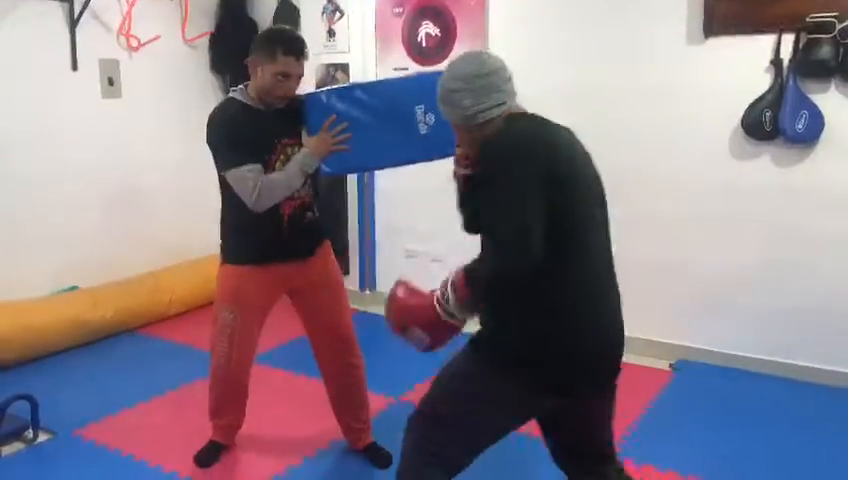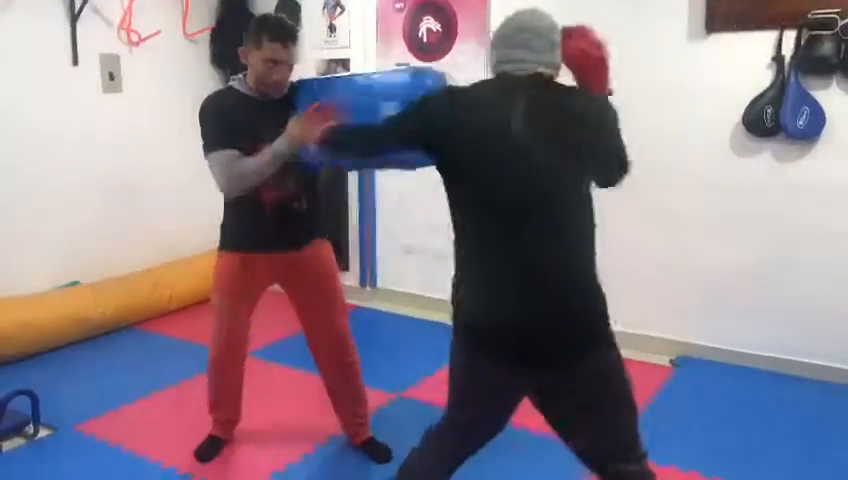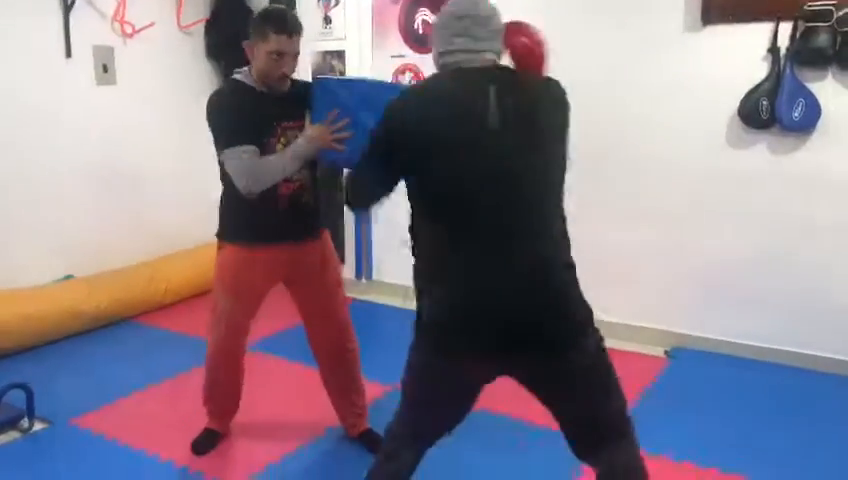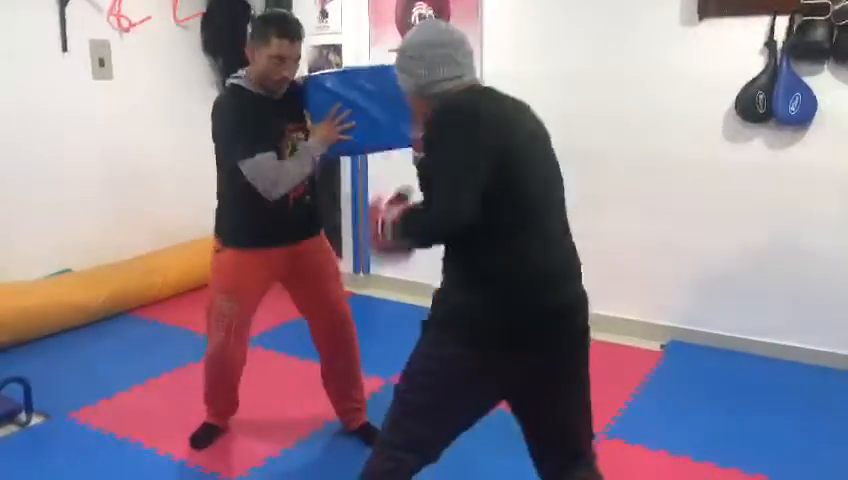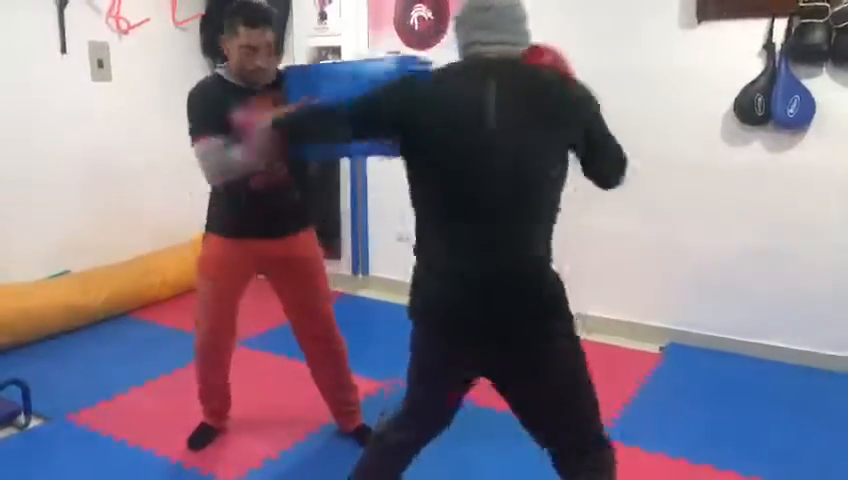
dt=0.2s
person 1, frame 1
left shoulder: (506, 149)
right shoulder: (554, 137)
left elbow: (513, 255)
left wrist: (442, 304)
right wrist: (472, 167)
left hip: (523, 346)
right hip: (594, 343)
person 1, frame 2
left shoulder: (459, 107)
right shoulder: (588, 111)
left elbow: (372, 142)
right elbow: (612, 171)
left wrist: (325, 135)
left hip: (490, 322)
right hip: (574, 323)
left knee: (453, 439)
person 1, frame 3
left shoulder: (411, 108)
right shoulder: (543, 96)
left elbow: (360, 194)
left wrist: (409, 147)
left hip: (453, 317)
right hip: (549, 310)
left knee: (407, 437)
person 1, frame 4
left shoulder: (457, 117)
right shoulder: (518, 114)
left elbow: (447, 217)
left wrist: (390, 222)
left hip: (476, 321)
right hip: (556, 315)
person 1, frame 5
left shoulder: (423, 93)
right shoulder: (559, 95)
left elbow: (339, 119)
right elbow: (610, 173)
left wrist: (271, 124)
left hip: (446, 304)
right hip: (529, 306)
left knee: (415, 421)
person 2, frame 1
left shoulder: (301, 110)
right shoulder: (227, 121)
right elbow: (257, 195)
right wrist: (311, 154)
left hip: (310, 251)
right hip: (249, 260)
left knee: (341, 346)
right knee: (230, 356)
left ankle: (359, 435)
right ankle: (222, 432)
person 2, frame 2
right shoulder: (220, 108)
right elbow: (230, 181)
right wrist: (287, 144)
left hip: (305, 242)
right hip: (243, 248)
left knee: (335, 340)
right knee: (225, 344)
left ankle: (358, 429)
right ankle: (222, 426)
person 2, frame 3
left shoulder: (308, 95)
right shoulder: (227, 102)
left elbow: (336, 149)
right elbow: (249, 179)
right wrist: (306, 145)
left hip: (307, 236)
right hip: (246, 243)
left knee: (336, 332)
right knee: (226, 339)
left ankle: (355, 421)
right ankle: (218, 419)
person 2, frame 4
left shoulder: (298, 94)
right shoulder: (231, 107)
left elbow: (305, 155)
right elbow: (273, 182)
right wrist: (318, 143)
left hip: (304, 237)
right hip: (245, 245)
left knee: (337, 328)
right knee: (226, 342)
left ankle: (354, 415)
right ankle: (218, 416)
person 2, frame 5
right shoulder: (207, 96)
right elbow: (217, 169)
right wrist: (264, 136)
left hip: (290, 231)
right hip: (229, 236)
left knee: (320, 328)
right knee: (212, 333)
left ankle: (350, 416)
right ankle: (214, 415)
